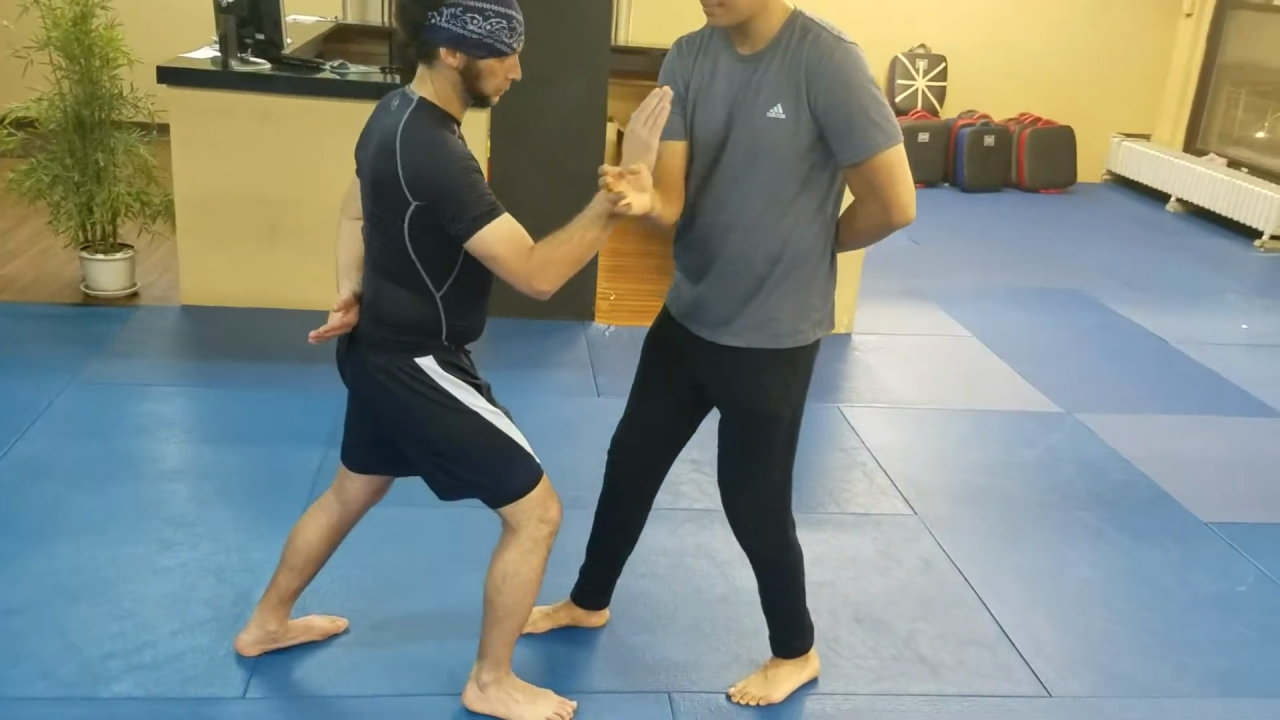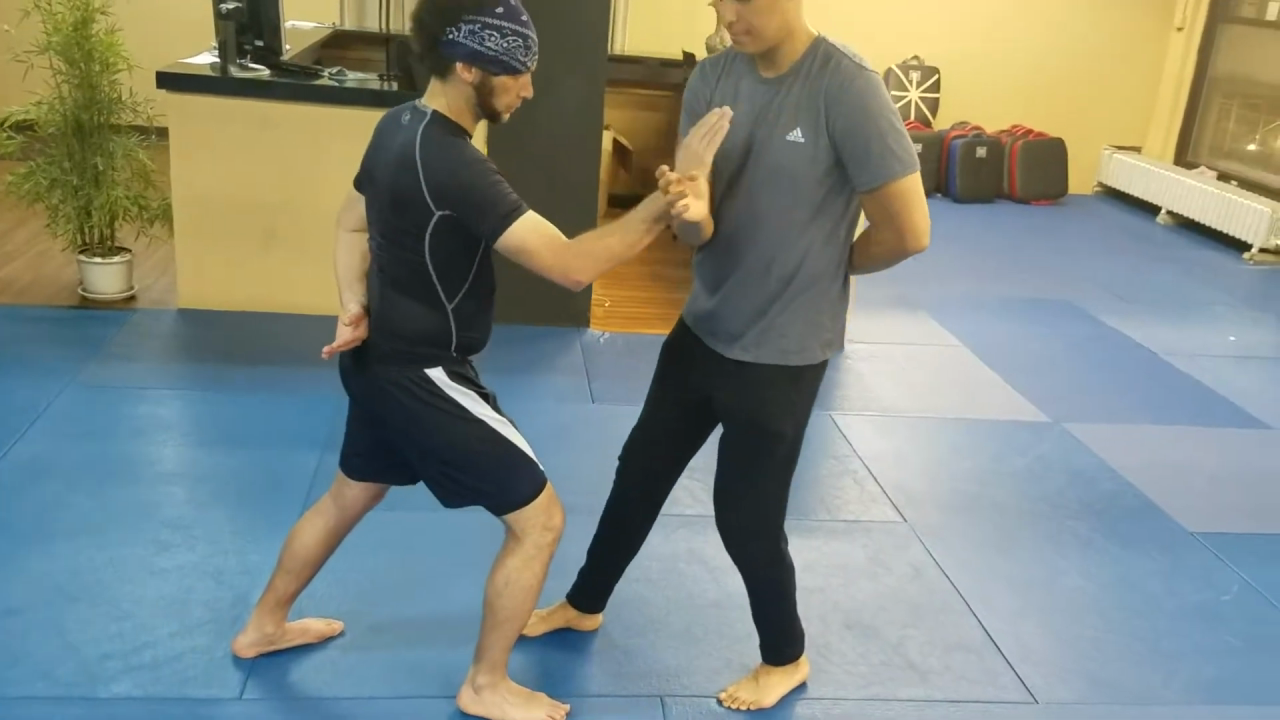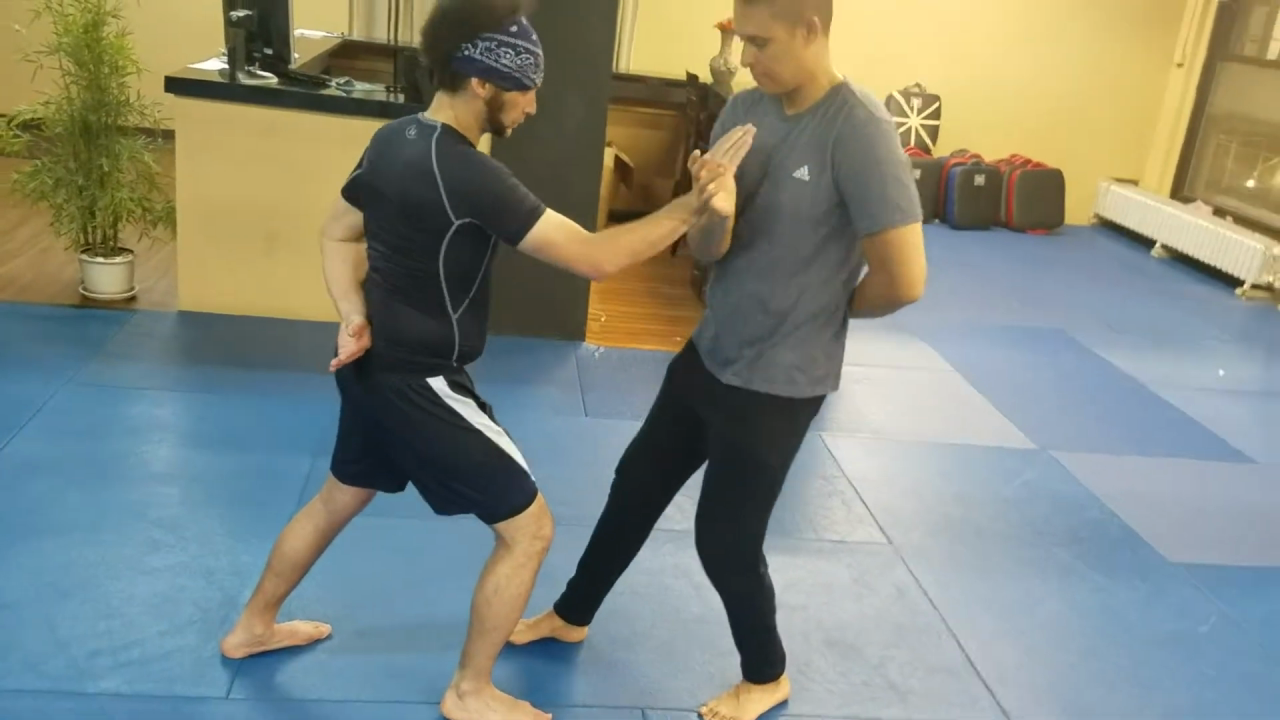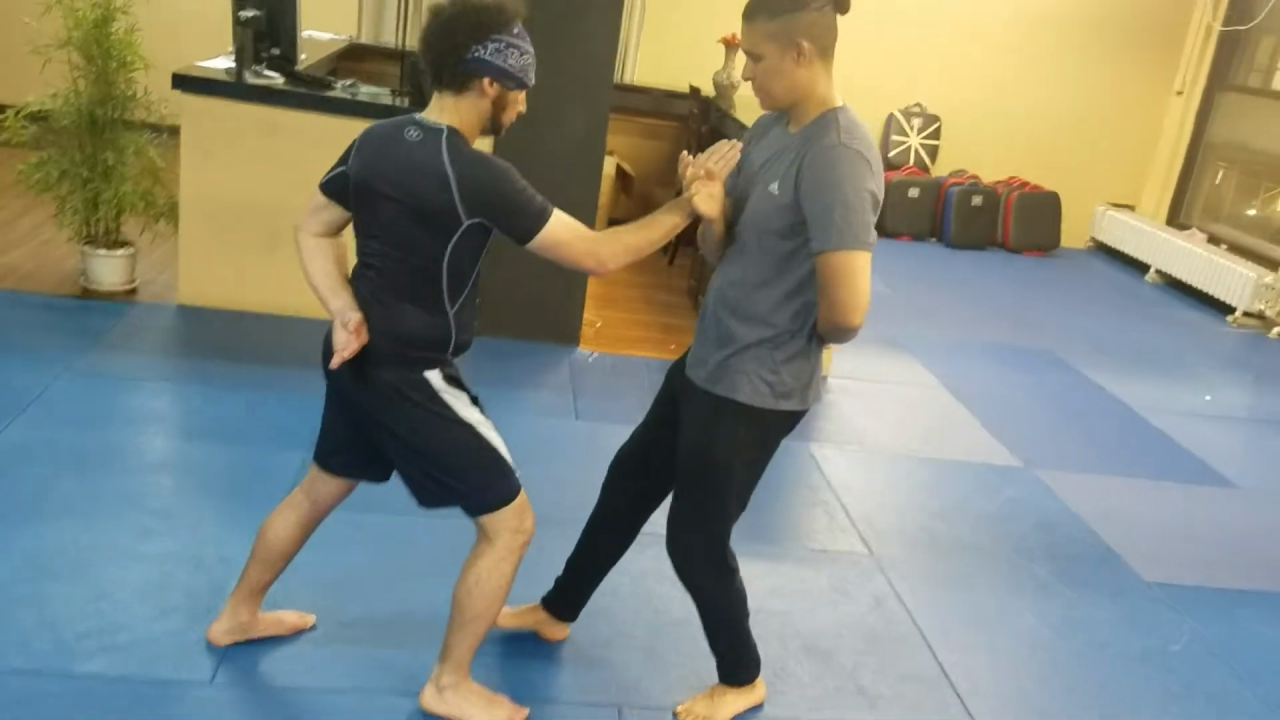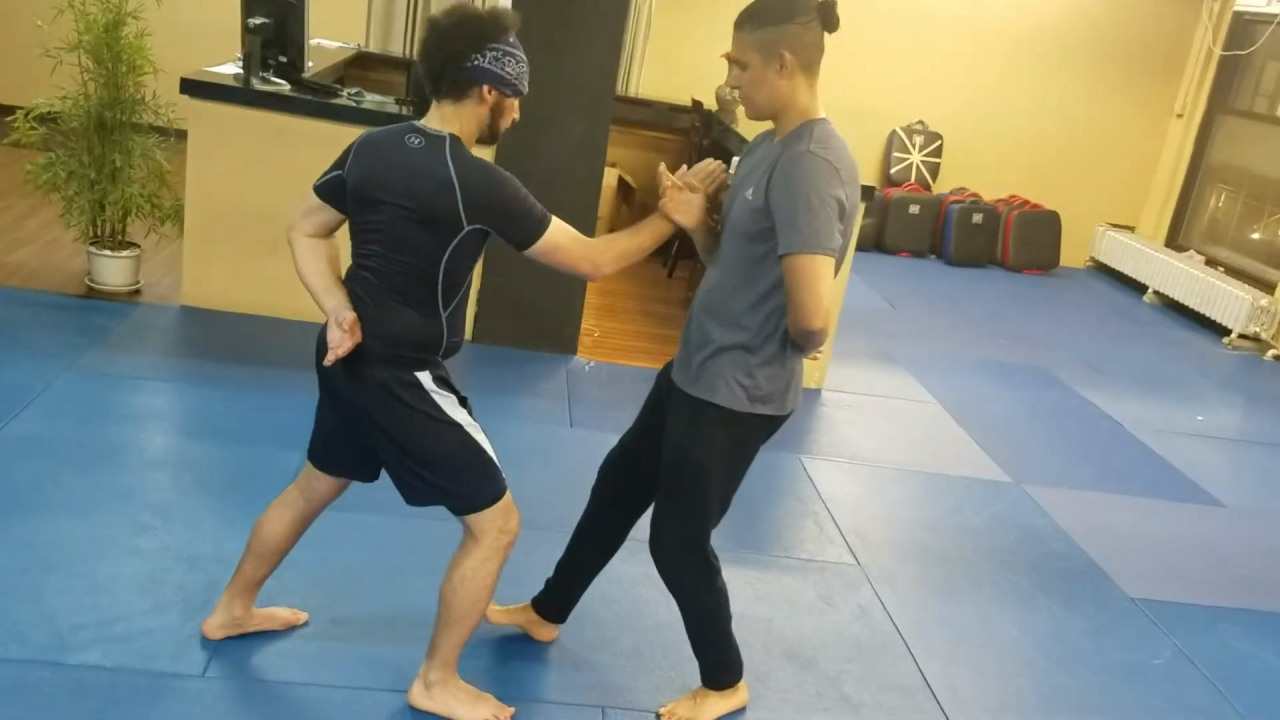
dt=0.3s
person 1, frame 1
left shoulder: (395, 114)
right shoulder: (433, 154)
left elbow: (357, 213)
right elbow: (536, 274)
left wrist: (350, 296)
right wrist: (619, 188)
left hip: (376, 350)
right hip: (418, 365)
left knee: (353, 489)
right knee: (535, 512)
left ankle: (266, 623)
person 1, frame 2
left shoulder: (398, 127)
right shoulder: (451, 166)
left elbow: (353, 224)
right elbow: (572, 266)
left wrist: (356, 308)
right wrist: (665, 197)
left hip: (381, 359)
right hip: (424, 376)
left knee: (350, 495)
right knee: (538, 519)
left ankle: (263, 625)
person 1, frame 3
left shoulder: (391, 141)
right shoulder: (469, 176)
left elbow: (339, 236)
right elbow: (593, 258)
left wrist: (353, 319)
right wrist: (695, 201)
left hip: (372, 366)
right hip: (422, 386)
left knee: (338, 498)
right knee: (529, 529)
left ankle: (252, 626)
person 1, frame 4
left shoulder: (375, 141)
right shoulder: (477, 177)
left elbow: (314, 230)
right elbow: (598, 254)
left wrist: (345, 313)
right wrist: (687, 204)
left hip: (360, 360)
right hip: (412, 378)
left knee: (320, 488)
right knee: (509, 524)
left ankle: (237, 615)
person 1, frame 5
left shoulder: (371, 147)
right shoulder: (477, 184)
left elbow: (305, 232)
right elbow: (590, 261)
left wrist: (340, 311)
right wrist: (670, 217)
left hip: (349, 357)
right hip: (403, 377)
left knee: (314, 485)
right knee: (494, 523)
left ankle: (232, 609)
person 2, frame 1
left shoulder: (826, 61)
right shoulder: (688, 58)
left elbow: (893, 205)
right elbow: (672, 199)
left wrist: (805, 247)
right wrist: (645, 200)
left hip: (772, 334)
right hip: (688, 315)
left knee: (753, 502)
right knee: (630, 460)
left ankle: (795, 652)
right ankle: (588, 601)
person 2, frame 2
left shoulder: (846, 89)
right shoulder: (712, 78)
left elbow: (908, 232)
right elbow: (700, 228)
left wrist: (821, 266)
right wrist: (690, 209)
left hip: (781, 351)
right hip: (702, 329)
left knee: (746, 516)
right knee: (641, 468)
left ankle: (785, 659)
right ankle: (584, 604)
person 2, frame 3
left shoulder: (859, 133)
right shoulder: (743, 112)
left elbow: (903, 283)
right elbow: (707, 252)
left wrist: (826, 307)
right wrist: (716, 214)
left hip: (779, 379)
right hip: (709, 353)
left knee: (724, 536)
right knee: (636, 482)
right ankle: (571, 615)
person 2, frame 4
left shoulder: (837, 155)
right shoulder: (767, 131)
left elbow: (847, 310)
right elbow: (721, 254)
left wrist: (798, 334)
right wrist: (708, 214)
left hip: (755, 388)
right hip: (705, 362)
left knee: (694, 538)
right knee: (627, 484)
right ankle: (556, 610)
person 2, frame 5
left shoulder: (812, 164)
right shoulder: (765, 146)
left elbow: (811, 315)
left wrist: (788, 348)
right wrist: (692, 222)
left hip: (737, 393)
right hip: (695, 370)
left knee: (677, 538)
right knee: (616, 488)
right ankle: (546, 612)
